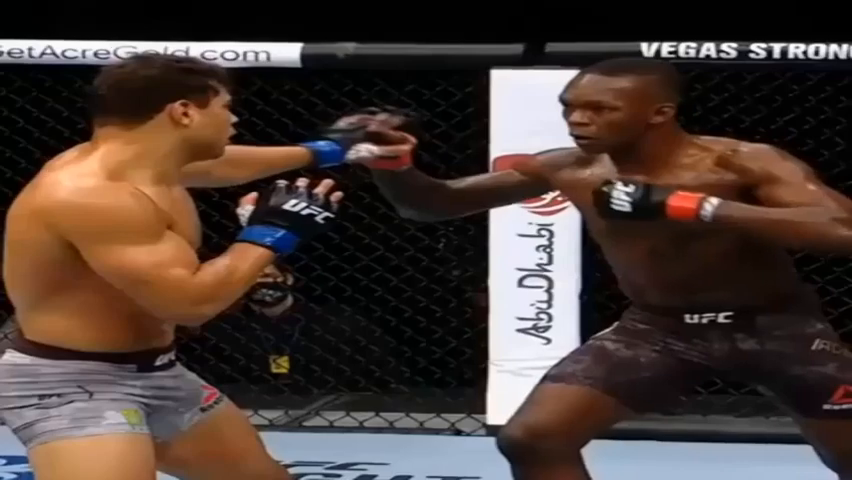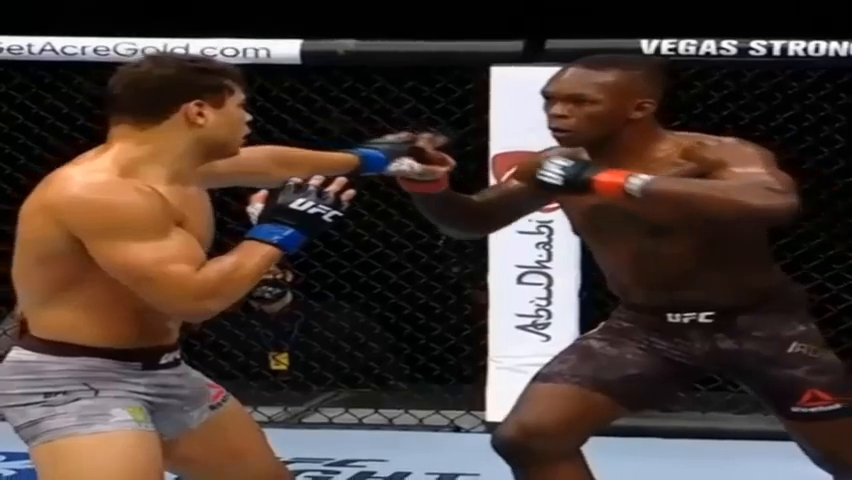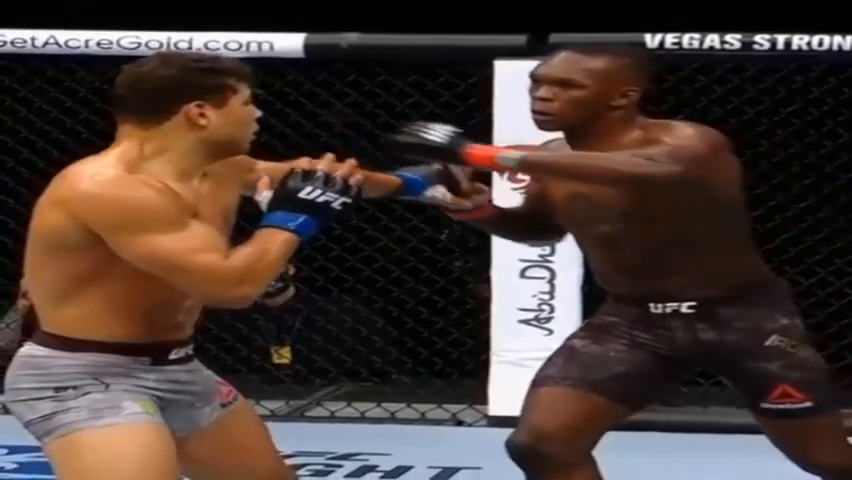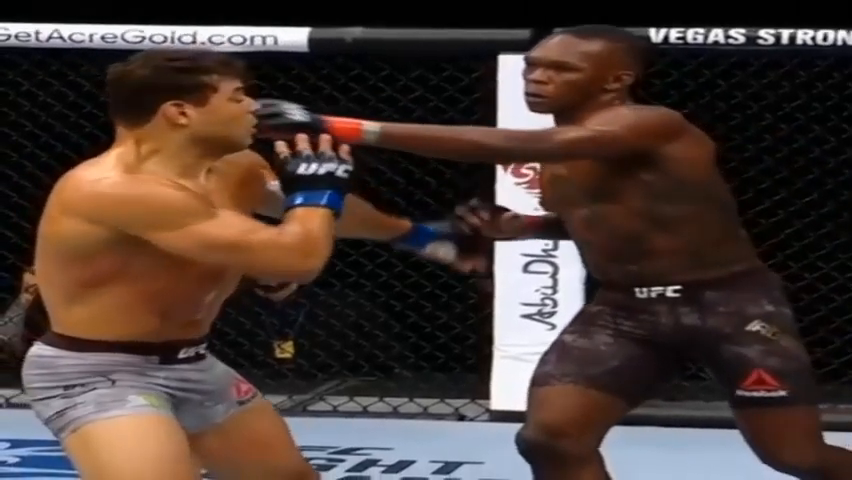
dt=1s
person 1, frame 1
left shoulder: (745, 163)
right shoulder: (569, 170)
right elbow: (434, 205)
left wrist: (686, 204)
right wrist: (392, 163)
left hip: (773, 324)
right hip: (655, 326)
right knee: (529, 438)
person 1, frame 2
left shoulder: (716, 154)
right shoulder: (558, 166)
left elbow: (775, 201)
right elbow: (470, 222)
left wrist: (610, 181)
right wrist: (427, 184)
left hip: (757, 321)
right hip: (641, 326)
right knee: (525, 438)
person 1, frame 3
left shoulder: (687, 141)
right shoulder: (553, 161)
left elbow: (659, 171)
right elbow: (540, 228)
left wrist: (485, 155)
right wrist: (475, 208)
left hip: (741, 314)
right hip: (629, 319)
right knee: (540, 443)
person 1, frame 4
left shoulder: (653, 127)
right shoulder: (556, 154)
left elbow: (516, 146)
left wrist: (349, 129)
right wrist: (521, 226)
left hip: (729, 301)
right hip: (620, 308)
person 2, frame 1
left shoulder: (145, 162)
right shoulder: (88, 197)
left elbow: (221, 164)
right elbow: (190, 302)
left wrist: (321, 152)
right wrist: (271, 235)
left hip: (158, 374)
right hip: (70, 384)
person 2, frame 2
left shoulder: (176, 163)
right shoulder: (97, 193)
left elbow: (265, 163)
right elbow: (196, 298)
left wrist: (365, 160)
right wrist: (279, 231)
left hip: (162, 372)
right hip: (72, 383)
person 2, frame 3
left shoulder: (219, 168)
right shoulder: (107, 190)
left elbow: (301, 171)
right elbow: (233, 284)
left wrist: (405, 183)
right wrist: (294, 216)
left hip: (175, 369)
right hip: (83, 379)
person 2, frame 4
left shoulder: (232, 169)
right shoulder: (113, 190)
left elbow: (328, 210)
right elbow: (296, 257)
left wrist: (415, 234)
right wrist: (315, 189)
left hip: (192, 365)
